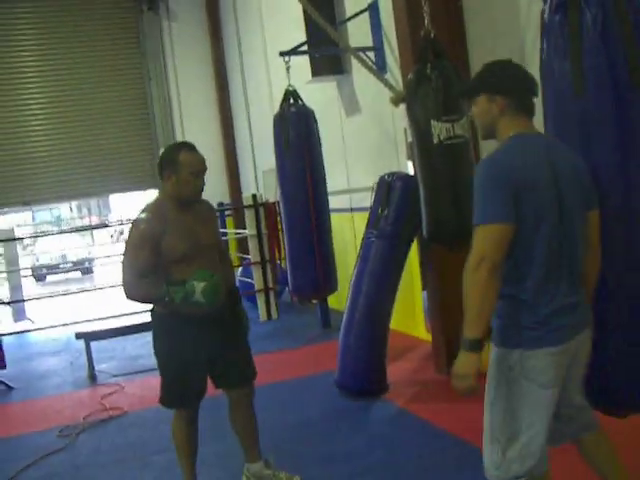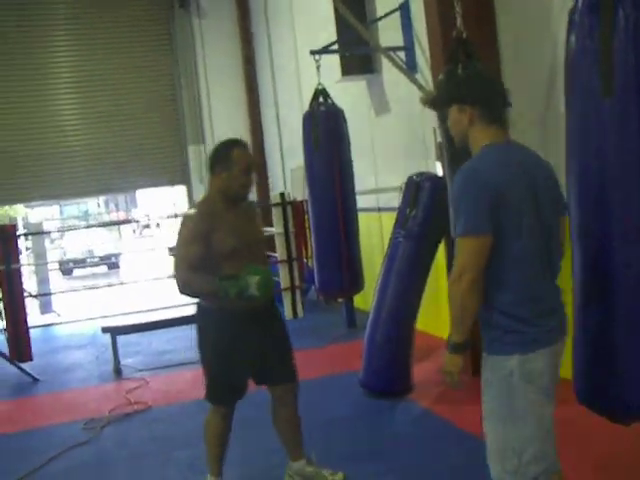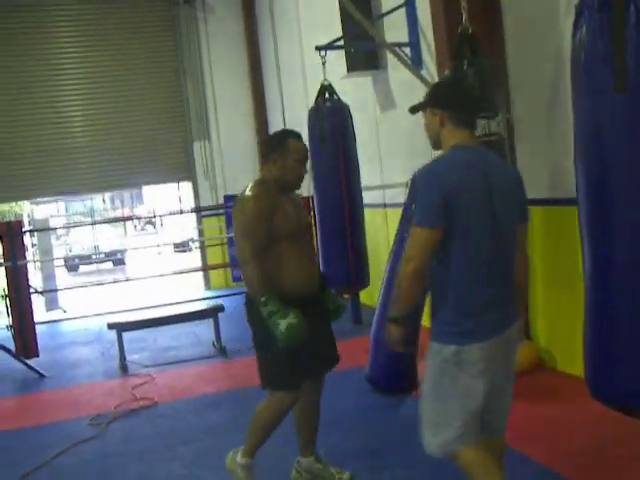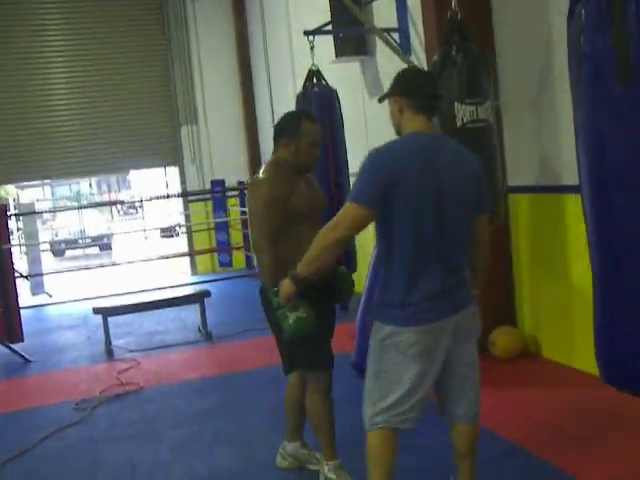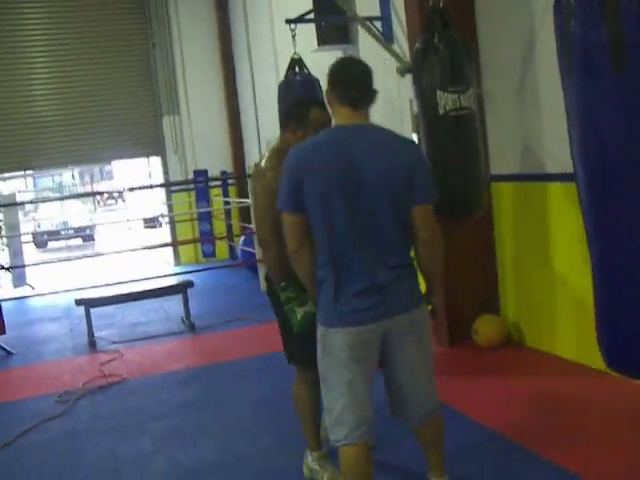
dt=0.4s
person 1, frame 1
left shoulder: (498, 167)
right shoulder: (569, 159)
left elbow: (483, 262)
right elbow: (592, 245)
left wrist: (470, 344)
left hip: (524, 337)
right hip: (571, 325)
right knee: (578, 422)
person 1, frame 2
left shoulder: (474, 176)
right shoulder: (539, 166)
left elbow: (468, 275)
left wrist: (456, 343)
left hip: (513, 340)
right hip: (548, 326)
right knee: (511, 437)
person 1, frame 3
left shoulder: (434, 176)
right shoulder: (505, 172)
left elbow: (415, 262)
right elbow: (520, 252)
left wrist: (397, 317)
left hip: (458, 334)
right hip: (502, 323)
left knee: (449, 434)
right knee: (489, 424)
person 1, frame 4
left shoulder: (387, 159)
right shoulder: (469, 162)
left elbow: (339, 232)
right elbow: (480, 241)
left wrist: (297, 278)
left hip: (406, 317)
right hip: (461, 309)
left knee: (383, 416)
right knee: (462, 408)
person 1, frame 5
left shoulder: (301, 158)
right shoulder: (407, 153)
left elbow: (296, 243)
right elbow: (427, 235)
left wrist: (320, 294)
right wrist: (436, 289)
left hip: (342, 315)
right hip: (403, 305)
left knee: (350, 424)
right knee: (421, 404)
person 2, frame 1
left shoulder: (205, 210)
right shoulder: (149, 224)
right elbow: (133, 286)
left wrist: (235, 301)
right wrist: (181, 294)
left hip: (220, 316)
right hip: (179, 327)
left knee: (242, 392)
right knee: (186, 409)
person 2, frame 2
left shoulder: (248, 209)
right shoulder: (200, 219)
right elbow: (185, 281)
left wrist: (266, 291)
right wrist: (236, 287)
left hip: (261, 314)
right hip: (222, 322)
left knee: (286, 390)
right knee: (223, 405)
person 2, frame 3
left shoulder: (291, 197)
right shoulder: (255, 201)
right elbow: (248, 262)
left wrist: (323, 290)
right wrist: (272, 309)
left hip: (307, 304)
right hip: (279, 310)
left knee: (313, 385)
right knee: (286, 394)
person 2, frame 4
left shoulder: (304, 177)
right shoulder: (270, 183)
right elbow: (263, 247)
left wrist: (336, 271)
left hip: (315, 288)
left knee: (303, 373)
right knee: (318, 377)
left ankle: (292, 448)
person 2, frame 5
right shoulder: (273, 172)
right elbow: (269, 241)
right wrist: (290, 294)
right hip: (297, 284)
right knee: (309, 368)
left ankle: (322, 425)
